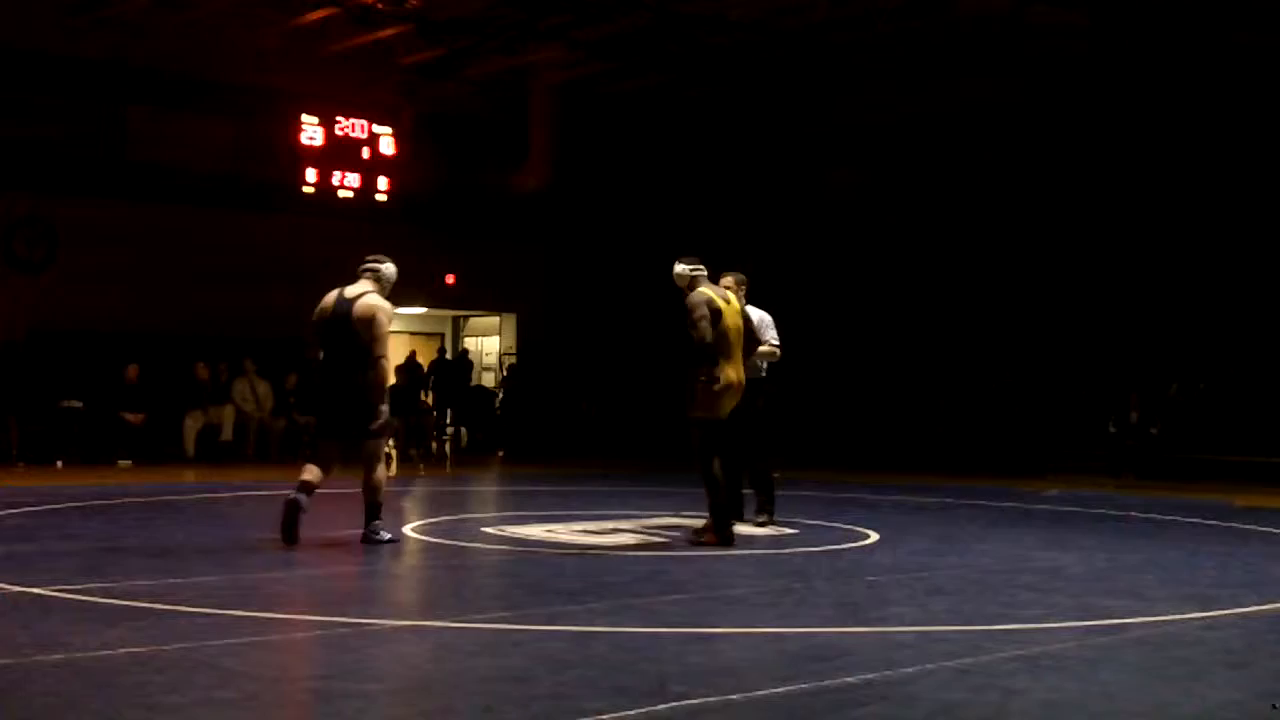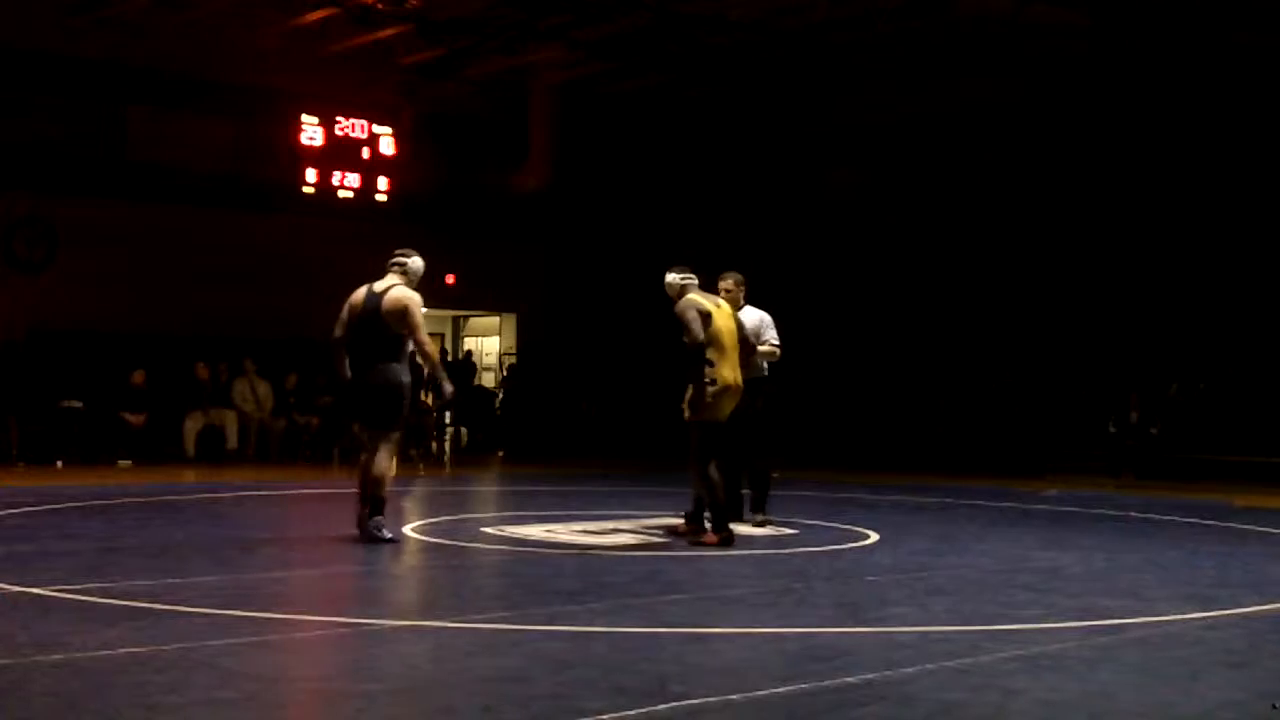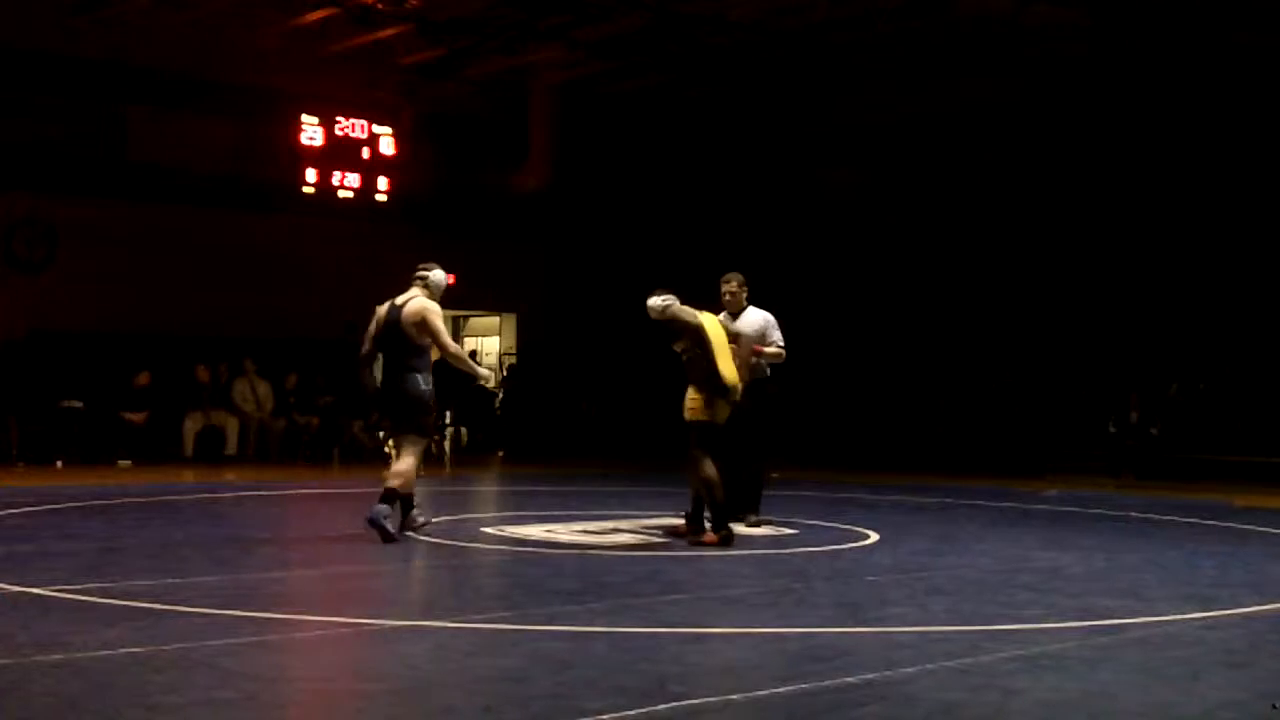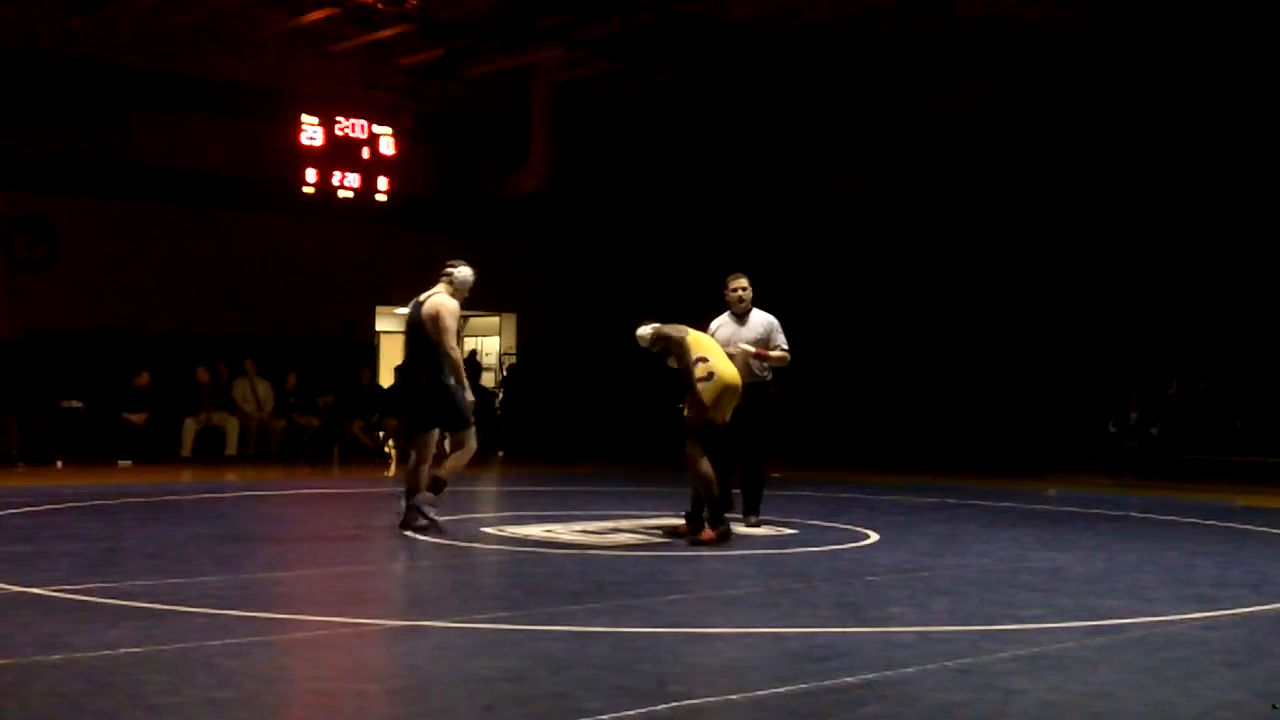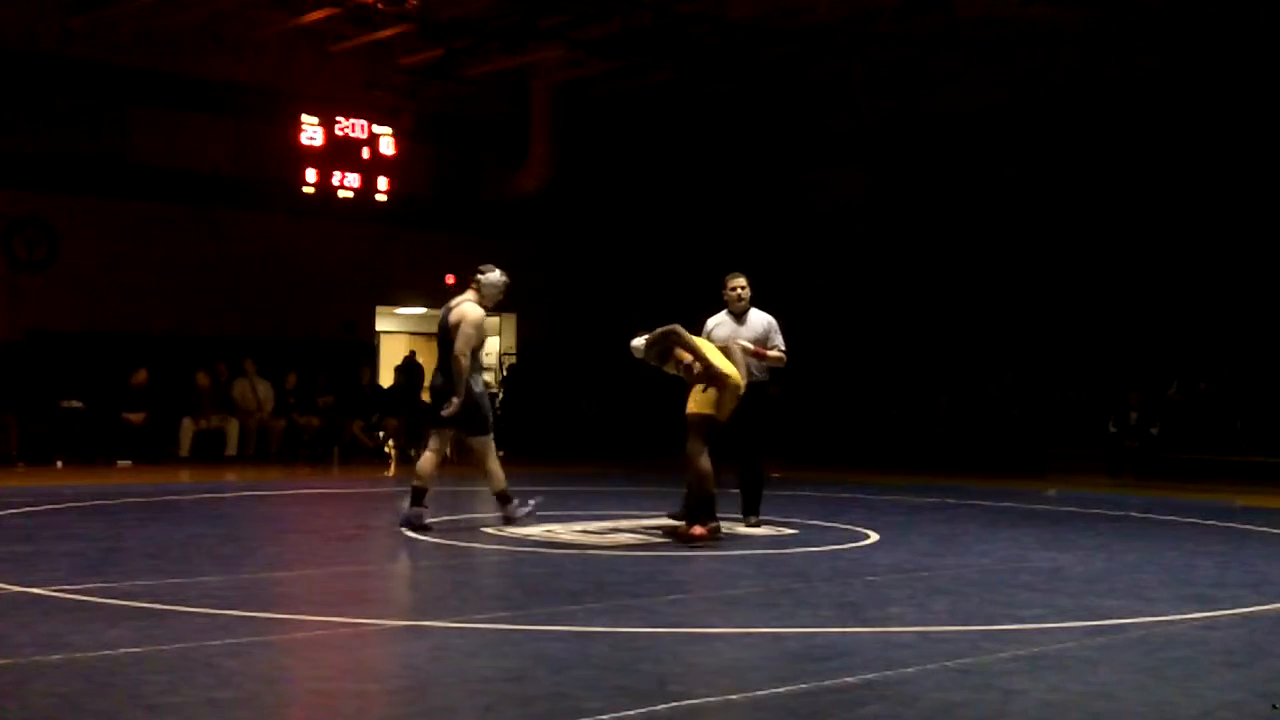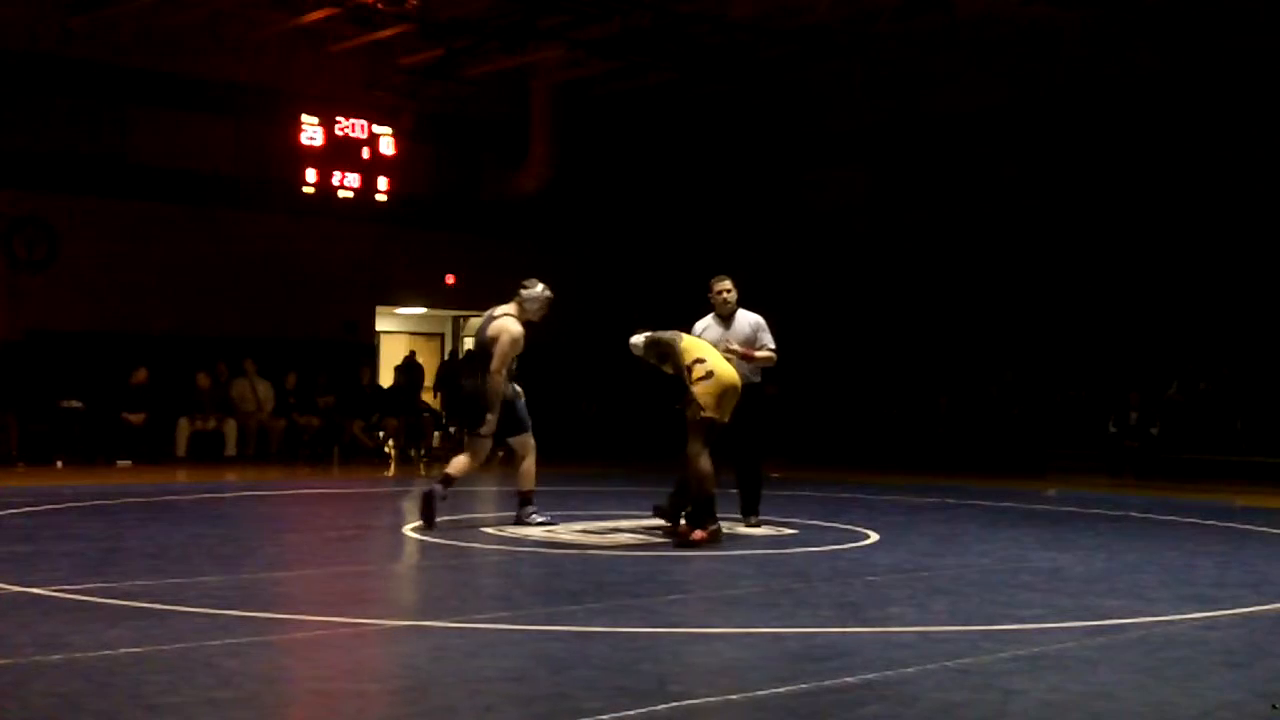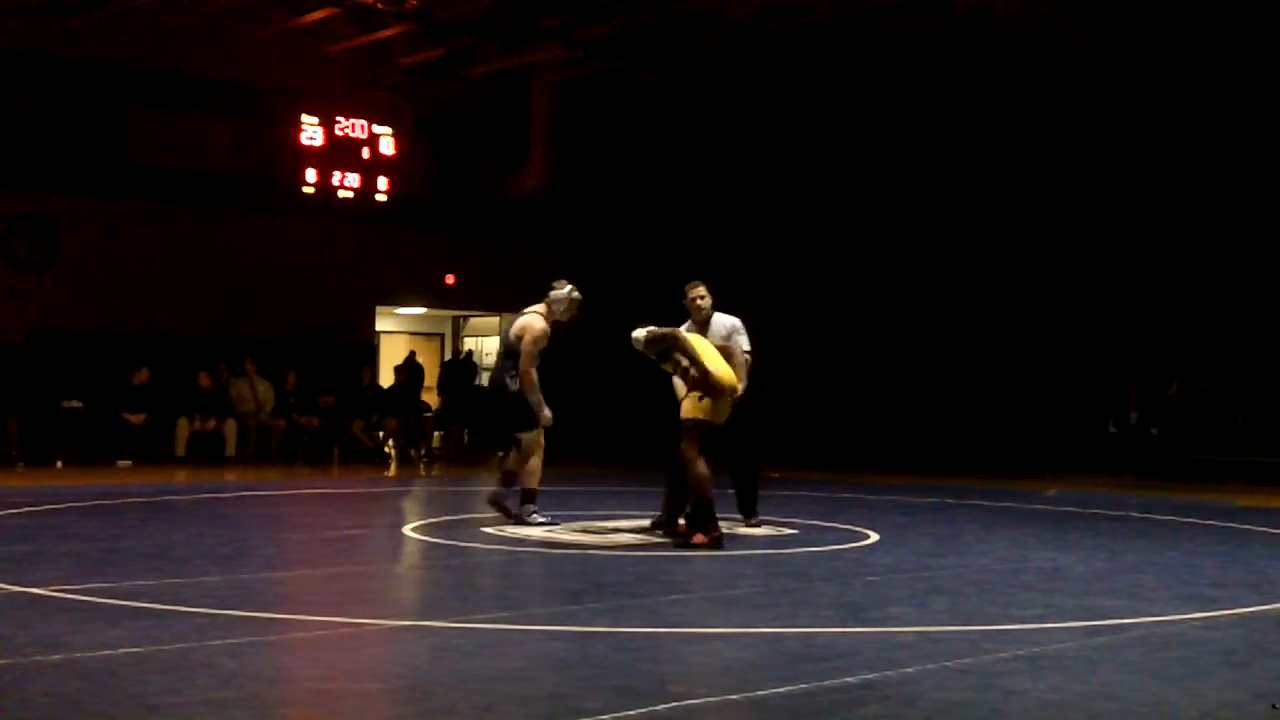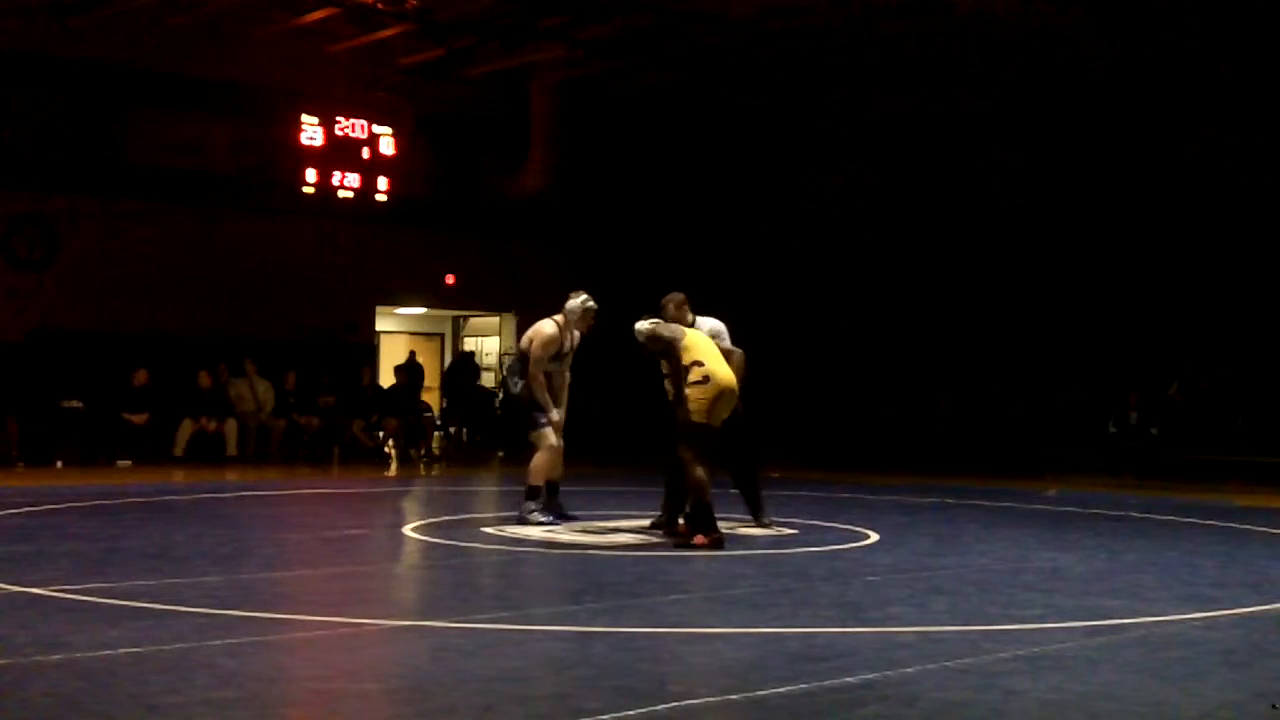
dt=0.2s
person 1, frame 1
left shoulder: (329, 299)
right shoulder: (379, 306)
left elbow: (315, 341)
right elbow: (380, 359)
right wrist: (383, 403)
left hip: (331, 384)
right hip: (364, 386)
left knee: (323, 457)
right knee: (373, 458)
left ankle: (299, 497)
right ankle: (374, 525)
person 1, frame 2
left shoulder: (359, 294)
right shoulder: (408, 297)
left elbow: (339, 337)
right elbow: (423, 346)
left wrist: (347, 370)
right wrist: (443, 380)
left hip: (362, 376)
right hip: (392, 376)
left knee: (370, 446)
right knee: (386, 449)
left ankle: (366, 511)
right ankle: (375, 523)
person 1, frame 3
left shoulder: (385, 308)
right shoulder: (429, 307)
left elbow: (366, 353)
right elbow: (449, 349)
left wrist: (378, 384)
right wrist: (477, 371)
left hip: (389, 386)
right hip: (415, 384)
left knee: (405, 451)
right knee: (411, 455)
left ankle: (408, 514)
right ankle: (383, 508)
person 1, frame 4
left shoulder: (417, 303)
right shoulder: (448, 304)
right elbow: (450, 349)
right wrist: (464, 388)
left hip: (413, 381)
right hip: (439, 381)
left knee: (422, 451)
right knee: (466, 445)
left ankle: (413, 513)
right ankle: (428, 497)
person 1, frame 5
left shoulder: (452, 306)
right shoulder: (474, 313)
right elbow: (460, 354)
left wrist: (477, 373)
right wrist: (459, 396)
left hip: (441, 383)
right hip: (460, 386)
left knee: (435, 449)
right knee: (485, 451)
left ankle: (415, 510)
right ankle: (509, 507)
person 1, frame 6
left shoulder: (497, 313)
right shoulder: (513, 329)
right elbow: (496, 372)
left wrist: (511, 385)
right wrist: (493, 413)
left hip: (472, 387)
right hip: (494, 392)
left knee: (475, 453)
right knee: (526, 448)
left ankle: (437, 491)
right ankle: (526, 511)
person 1, frame 7
left shoulder: (537, 318)
right shoulder: (537, 326)
right elbow: (525, 370)
left wrist: (538, 403)
right wrist: (541, 407)
left hip: (509, 383)
right hip: (511, 384)
left knee: (525, 444)
right knee: (535, 446)
left ankle: (502, 491)
right ankle: (527, 509)
person 1, frame 8
left shoulder: (574, 335)
right shoulder: (548, 332)
left elbow: (562, 373)
right elbow: (534, 374)
left wrist: (560, 407)
right wrist: (550, 409)
left hip: (542, 386)
right hip: (523, 385)
left knee: (556, 445)
right knee: (548, 444)
left ankle: (551, 503)
right ankle: (530, 506)
person 2, frame 1
left shoulder: (760, 317)
left elbow: (774, 352)
left hip: (751, 389)
left knee: (756, 449)
left ankle: (765, 508)
right ankle: (731, 507)
person 2, frame 2
left shoulder: (760, 317)
left elbow: (774, 352)
left hip: (752, 389)
left knee: (755, 449)
right knee: (728, 451)
left ankle: (758, 508)
right ankle: (732, 507)
person 2, frame 3
left shoulder: (763, 318)
right shoulder: (716, 323)
left elbow: (780, 354)
left wrist: (751, 349)
left hip: (754, 391)
left knee: (753, 451)
right knee: (728, 452)
left ankle: (751, 509)
right ankle: (733, 507)
person 2, frame 4
left shoulder: (767, 321)
right shoulder: (716, 325)
left elbow: (784, 358)
left wrist: (756, 353)
left hip: (755, 394)
left knee: (752, 454)
right knee: (719, 451)
left ankle: (751, 511)
right ankle: (722, 502)
person 2, frame 5
left shoulder: (766, 321)
right shoulder: (712, 323)
left elbow: (781, 359)
left wrist: (754, 352)
left hip: (754, 393)
left knee: (751, 455)
left ankle: (751, 511)
person 2, frame 6
left shoulder: (754, 321)
right shoulder: (701, 327)
left elbow: (771, 358)
left wrist: (743, 353)
left hip: (747, 395)
left knee: (747, 456)
left ankle: (750, 512)
person 2, frame 7
left shoulder: (730, 324)
right shoulder: (681, 333)
left elbow: (744, 360)
right wrist: (683, 388)
left hip: (730, 399)
left knee: (742, 456)
left ankle: (749, 512)
right ankle: (670, 514)
person 2, frame 8
left shoulder: (713, 328)
left elbow: (729, 361)
left knee: (739, 455)
right knee: (680, 455)
left ankle: (758, 511)
right ankle: (670, 514)
person 3, frame 1
left shoulder: (697, 298)
right shoulder: (730, 297)
left elbow: (704, 342)
left wrist: (696, 382)
left hip: (714, 381)
right hip: (736, 380)
left knee: (707, 456)
right knee: (716, 451)
left ankle: (722, 529)
right ankle: (720, 519)
person 3, frame 2
left shoulder: (685, 304)
right shoulder: (721, 303)
left elbow: (698, 342)
right elbow: (748, 346)
left wrist: (694, 383)
left hip: (709, 384)
right hip: (731, 383)
left knee: (703, 457)
right knee: (706, 454)
left ankle: (721, 529)
right ankle: (695, 521)
person 3, frame 3
left shoulder: (671, 313)
right shoulder: (708, 316)
left elbow: (696, 328)
left wrist: (715, 377)
left hip: (708, 386)
right hip: (730, 382)
left knee: (701, 456)
right knee: (703, 453)
left ankle: (721, 528)
right ankle: (695, 522)
person 3, frame 4
left shoulder: (658, 335)
right shoulder: (693, 335)
left elbow: (676, 339)
left wrist: (691, 390)
left hip: (712, 378)
right hip: (731, 380)
left knee: (695, 453)
right knee: (699, 452)
left ankle: (718, 524)
right ankle: (695, 522)
person 3, frame 5
left shoulder: (655, 341)
right shoulder: (682, 343)
left elbow: (674, 331)
right elbow: (733, 348)
left wrist: (707, 366)
right wrist: (741, 376)
left hip: (712, 377)
right hip: (730, 381)
left knee: (696, 449)
right knee: (697, 449)
left ankle: (709, 521)
right ankle: (695, 519)
person 3, frame 6
left shoulder: (652, 341)
right shoulder: (687, 341)
left elbow: (669, 342)
left wrist: (686, 391)
left hip: (711, 378)
right hip: (731, 380)
left knee: (695, 450)
right knee: (697, 450)
left ankle: (709, 524)
right ankle: (695, 520)
person 3, frame 7
left shoulder: (652, 337)
right shoulder: (692, 338)
left elbow: (673, 334)
right elbow: (733, 349)
left wrist: (703, 370)
right wrist: (739, 382)
left hip: (708, 380)
right hip: (729, 381)
left knee: (690, 452)
right knee: (695, 454)
left ankle: (711, 530)
right ankle: (696, 523)
person 3, frame 8
left shoulder: (653, 333)
right shoulder: (694, 335)
left elbow: (670, 342)
left wrist: (679, 394)
left hip: (705, 380)
right hip: (727, 384)
left knee: (688, 456)
right knee: (697, 457)
left ankle: (710, 531)
right ankle: (695, 523)
